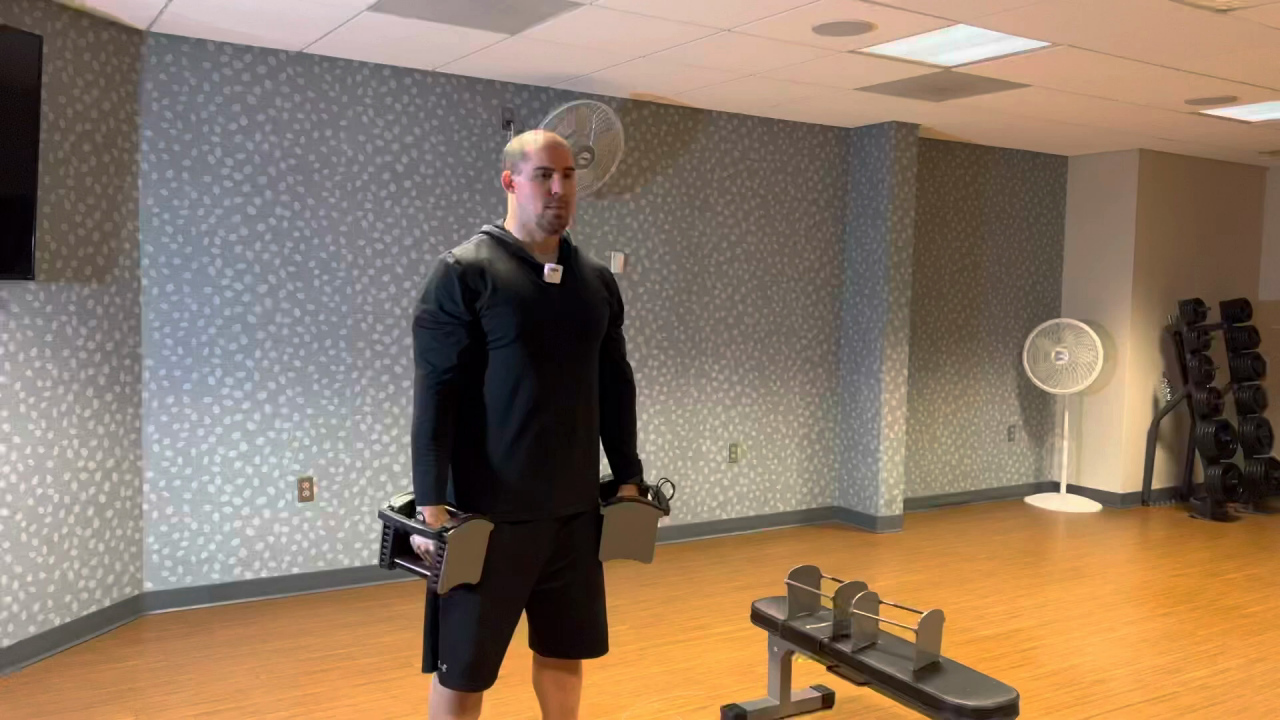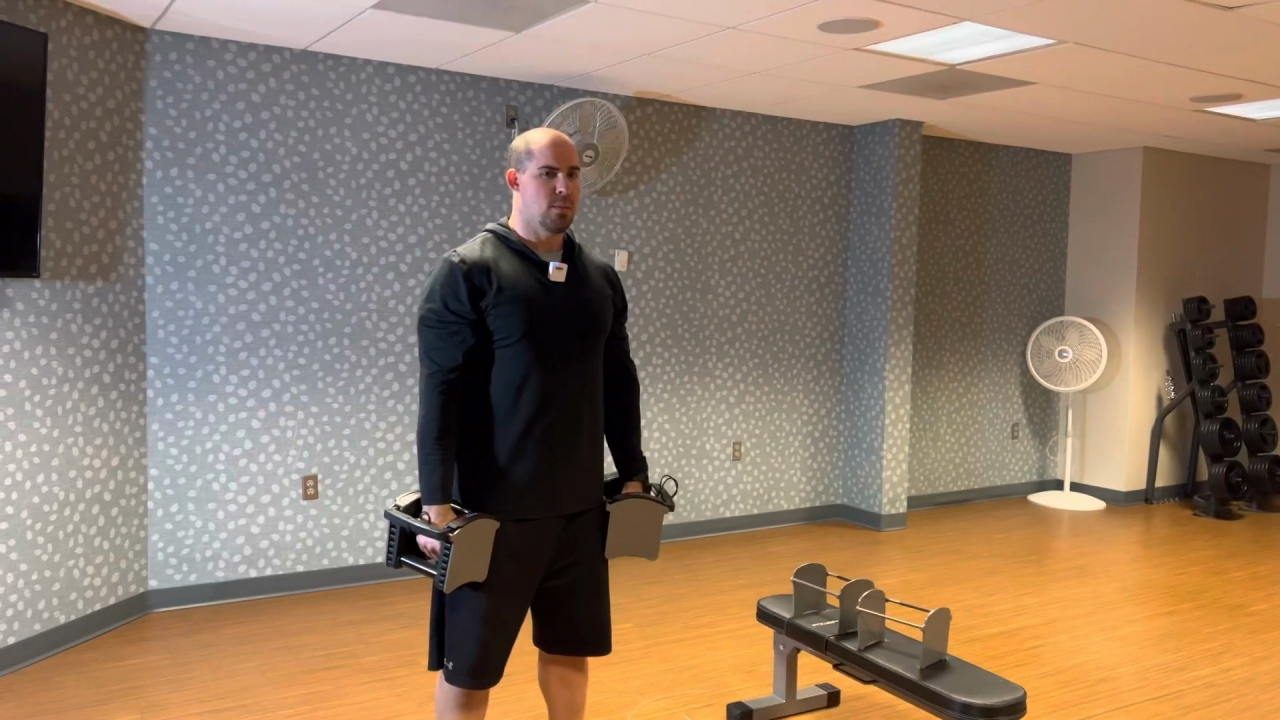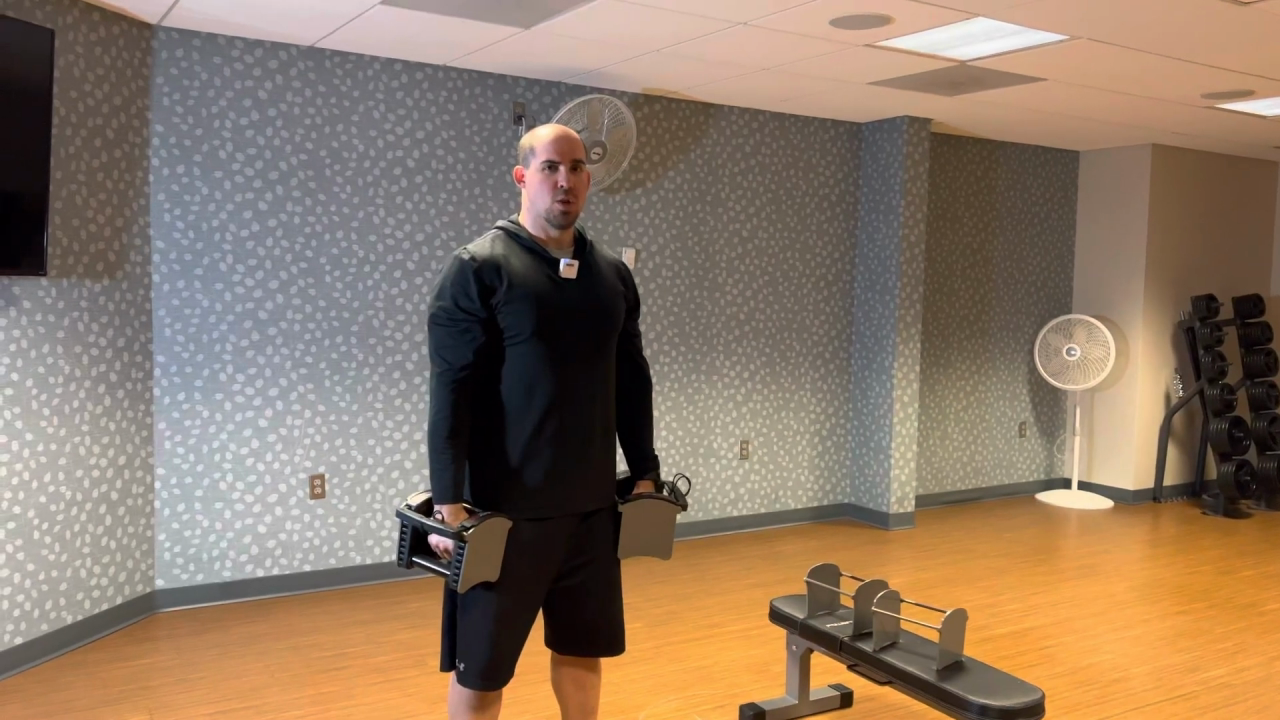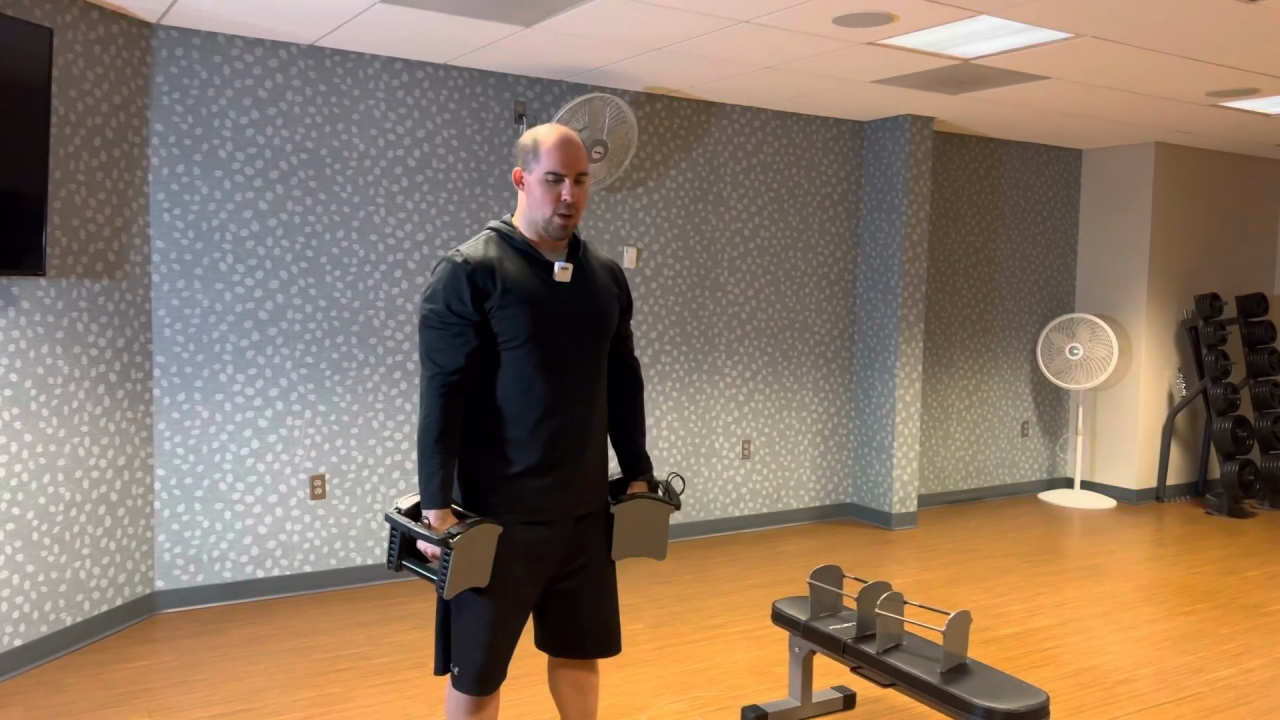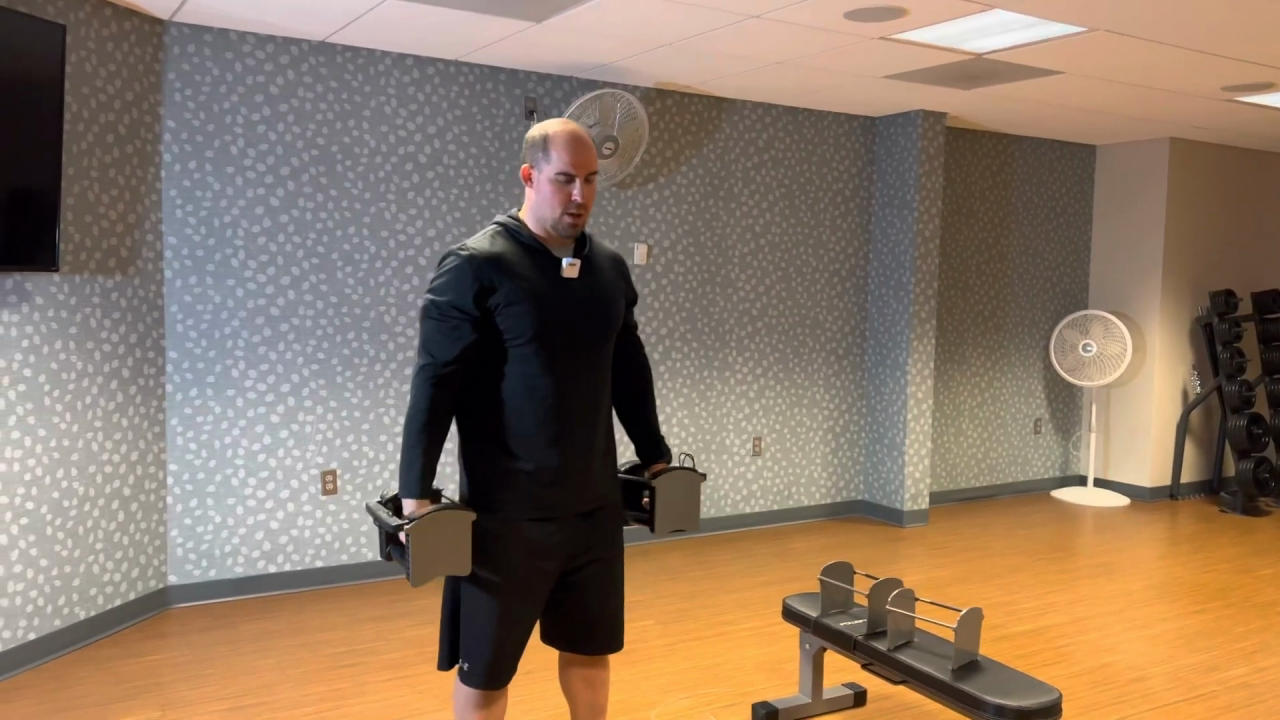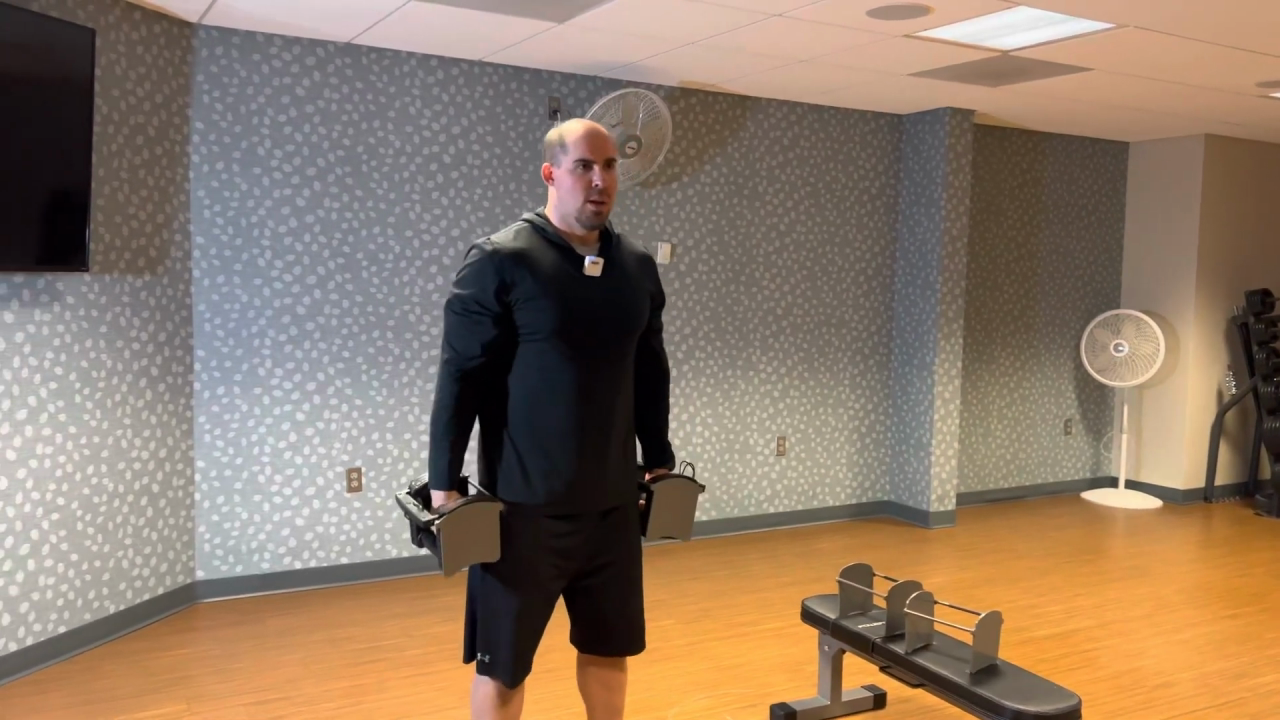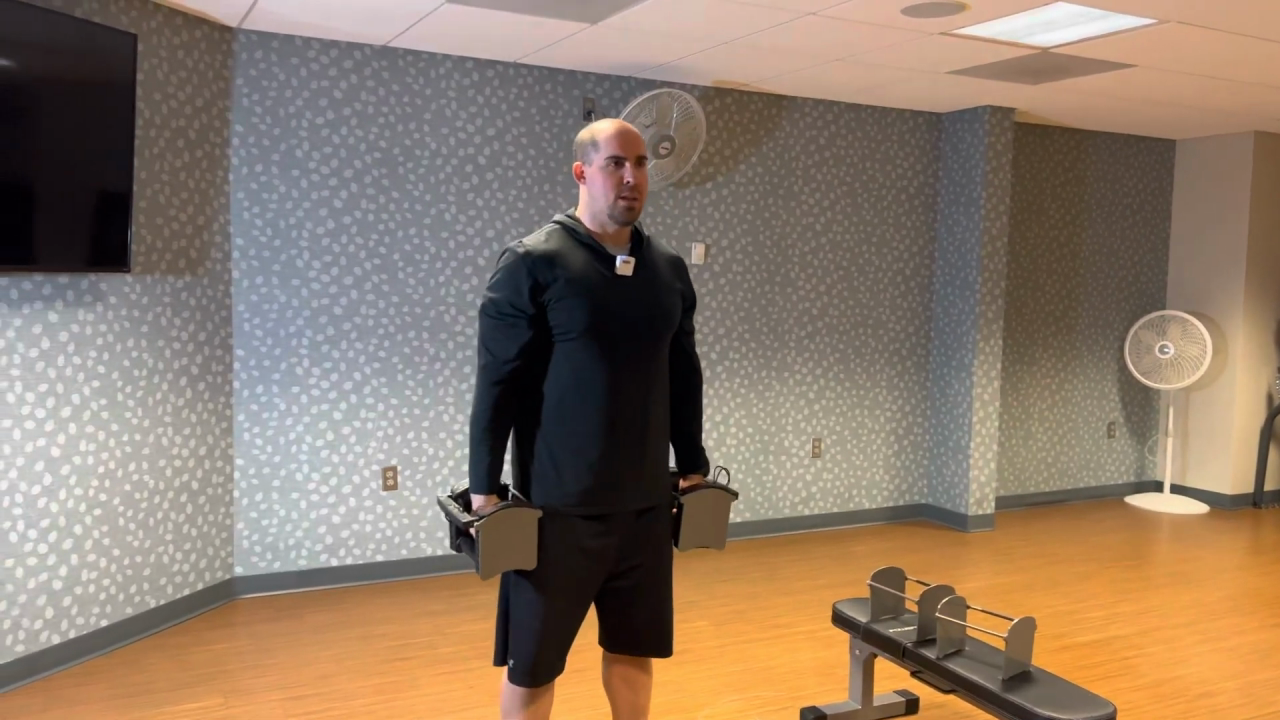
dt=0.7s
person 1, frame 1
left shoulder: (597, 281)
right shoulder: (464, 273)
left elbow: (615, 387)
right elbow: (435, 394)
left wrist: (629, 478)
right wrist: (430, 503)
left hip: (575, 509)
right hip: (487, 513)
left knee: (564, 652)
right knee: (463, 668)
person 1, frame 2
left shoulder: (600, 278)
right shoulder: (468, 272)
left elbow: (619, 383)
right elbow: (441, 393)
left wrist: (633, 474)
right wrist: (436, 502)
left hip: (580, 506)
right hip: (493, 510)
left knee: (570, 649)
right knee: (469, 665)
person 1, frame 3
left shoulder: (612, 274)
right shoulder: (478, 269)
left elbow: (632, 381)
right elbow: (451, 391)
left wrist: (645, 473)
right wrist: (449, 501)
left hip: (592, 505)
right hip: (504, 510)
left knee: (583, 649)
right knee: (481, 666)
person 1, frame 4
left shoulder: (606, 275)
right shoulder: (469, 272)
left elbow: (624, 382)
right elbow: (442, 396)
left wrist: (637, 473)
right wrist: (437, 504)
left hip: (585, 508)
right hip: (497, 513)
left knee: (580, 651)
right knee: (477, 668)
person 1, frame 5
left shoulder: (609, 268)
right shoulder: (475, 268)
left elbow: (629, 369)
right elbow: (436, 384)
left wrist: (653, 454)
right wrist: (416, 491)
left hip: (595, 500)
right hip: (507, 508)
left knee: (590, 645)
right knee: (486, 663)
person 1, frame 6
left shoulder: (638, 267)
right shoulder: (499, 262)
right elbow: (460, 377)
left wrist: (659, 459)
right wrist: (444, 481)
left hip: (613, 498)
right hip: (525, 501)
left knee: (609, 646)
right knee: (504, 657)
person 1, frame 7
left shoulder: (669, 270)
right shoulder: (531, 264)
left elbow: (683, 376)
right elbow: (497, 383)
left wrist: (692, 466)
right wrist: (485, 487)
left hip: (645, 499)
right hip: (558, 503)
left knee: (635, 646)
right knee: (532, 658)
